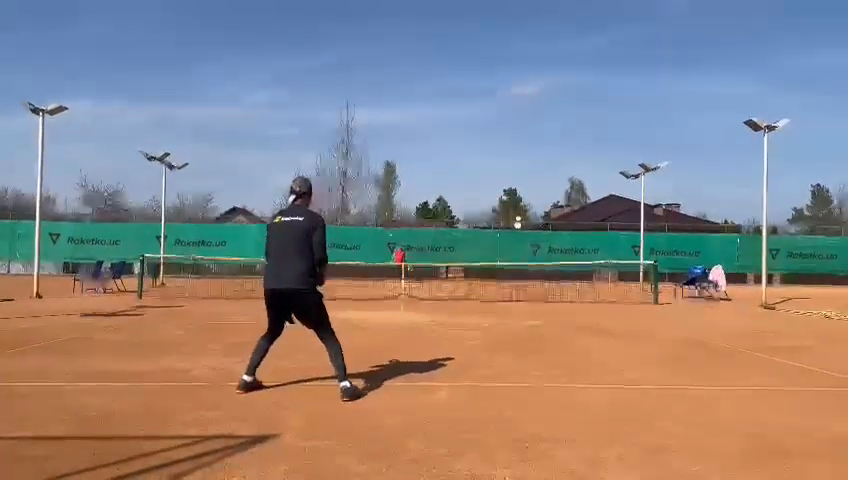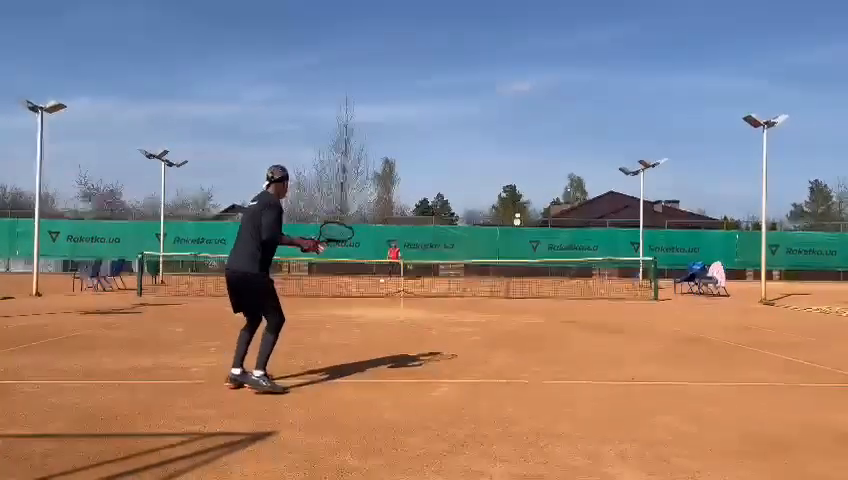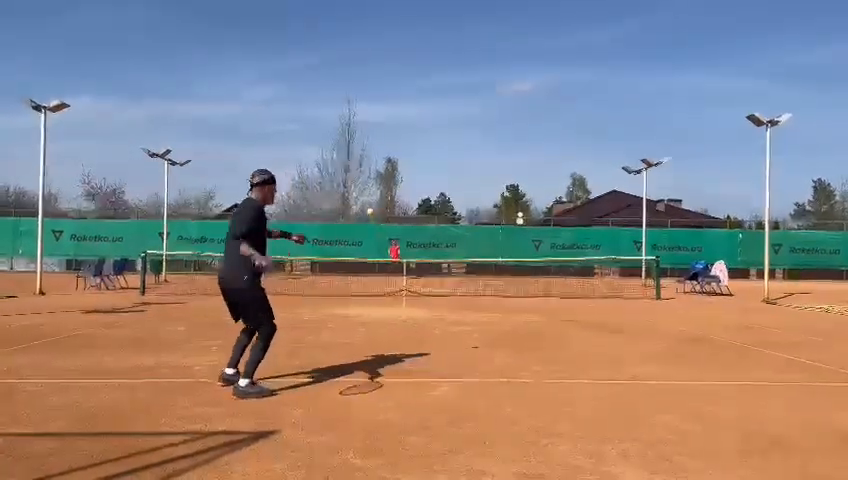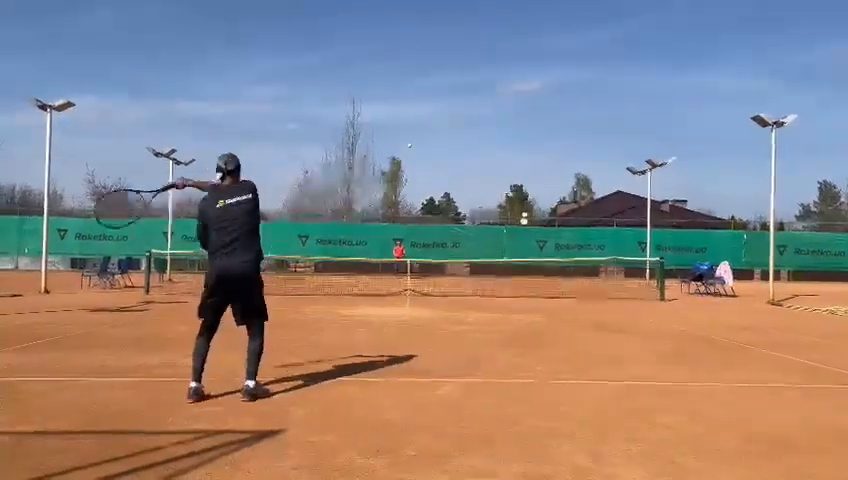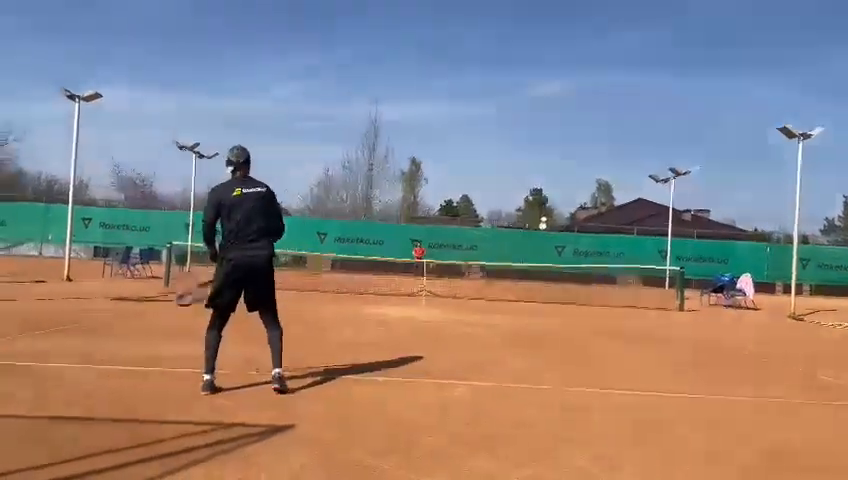
dt=0.4s
person 1, frame 1
left shoulder: (275, 219)
right shoulder: (314, 219)
left elbow: (269, 255)
right elbow: (320, 257)
right wrist: (320, 275)
left hip: (272, 286)
right hip: (301, 286)
left knee: (273, 330)
right knee: (327, 334)
left ankle: (248, 378)
right ankle: (345, 385)
person 1, frame 2
left shoulder: (257, 202)
right shoulder: (272, 203)
right elbow: (269, 236)
left wrist: (303, 243)
right wrist: (301, 243)
left hip: (234, 269)
right hip: (252, 271)
left knee: (252, 320)
right knee: (275, 320)
left ankle: (237, 373)
right ankle: (258, 375)
person 1, frame 3
left shoulder: (254, 210)
right shoulder: (251, 209)
left elbow: (261, 233)
right elbow: (238, 242)
left wrist: (287, 235)
right wrist: (256, 256)
left hip: (231, 279)
right hip: (242, 280)
left knee: (252, 326)
right knee: (267, 328)
left ankle: (229, 372)
right ankle: (244, 383)
person 1, frame 4
left shoulder: (206, 204)
right shoulder: (249, 189)
left elbow: (204, 241)
right wrist: (191, 183)
left hip: (219, 271)
right hip: (247, 270)
left knee: (207, 328)
right knee: (255, 328)
left ankle: (195, 385)
right ankle: (250, 384)
person 1, frame 5
left shoulder: (218, 193)
right shoulder: (266, 190)
left elbow: (207, 230)
right elbow: (279, 228)
left wrist: (214, 253)
left hip: (232, 261)
right hip: (262, 261)
left knee: (217, 321)
right knee: (271, 319)
left ankle: (208, 378)
right ankle: (277, 372)
